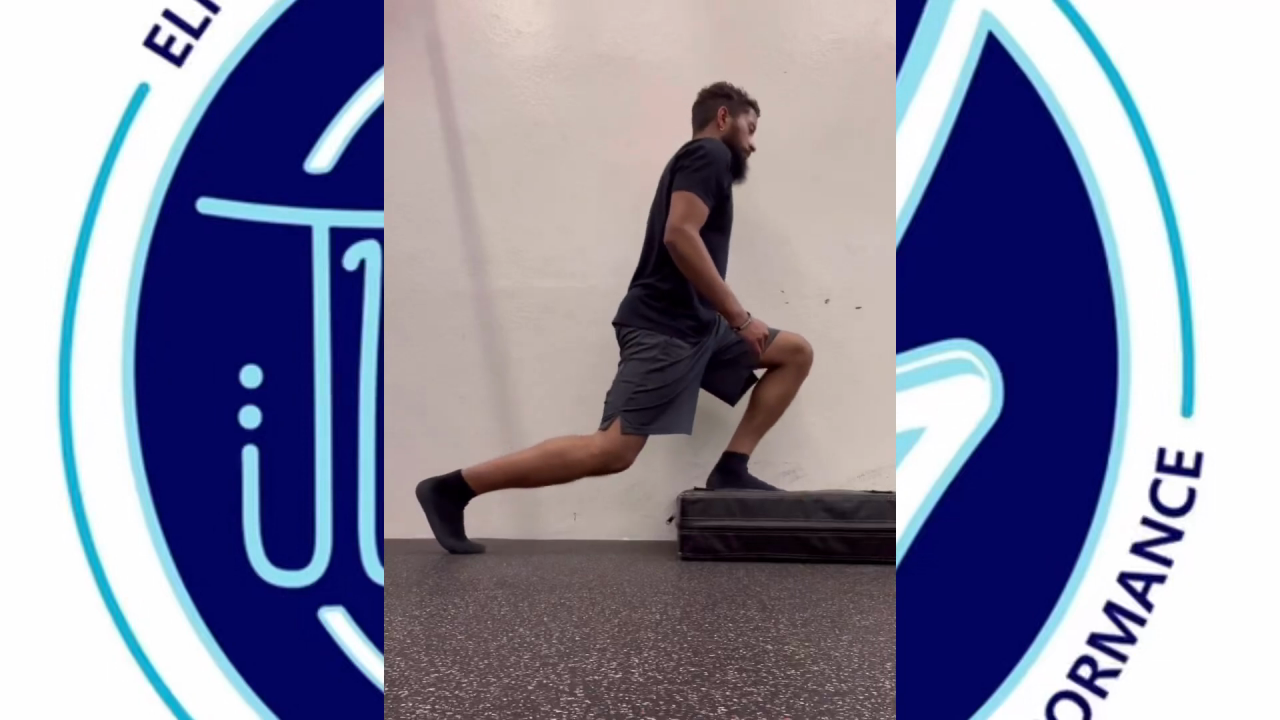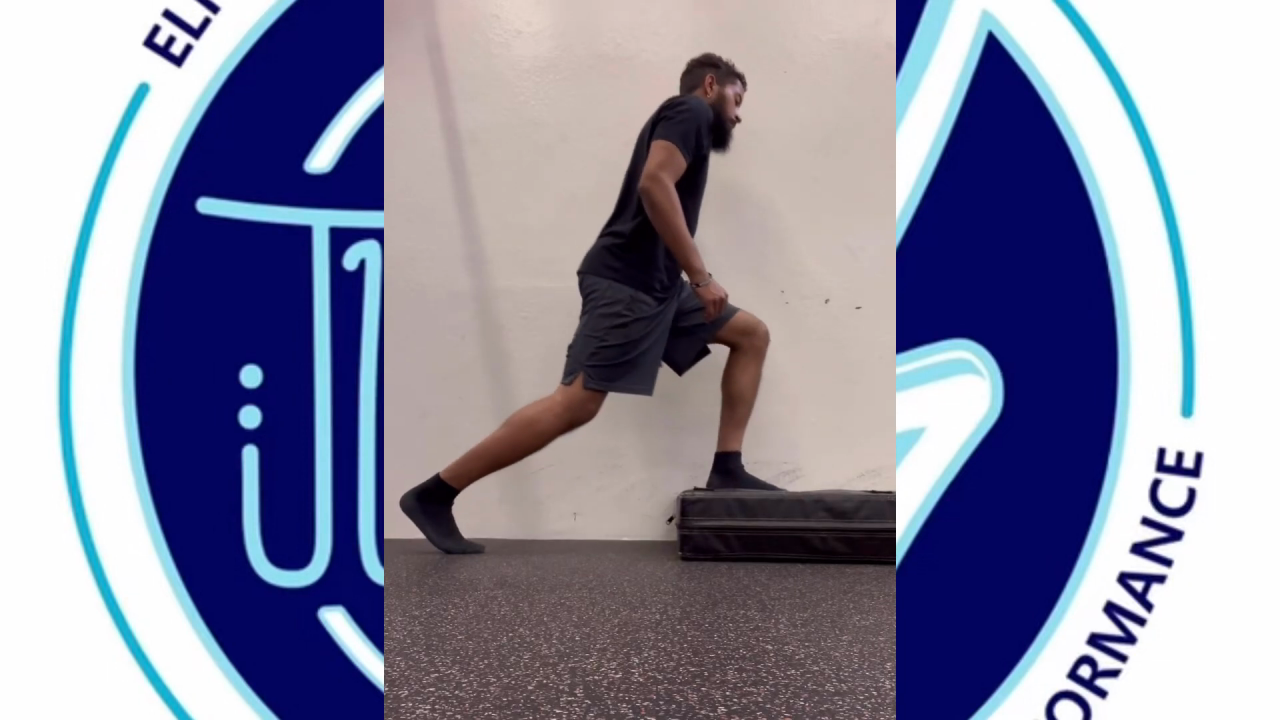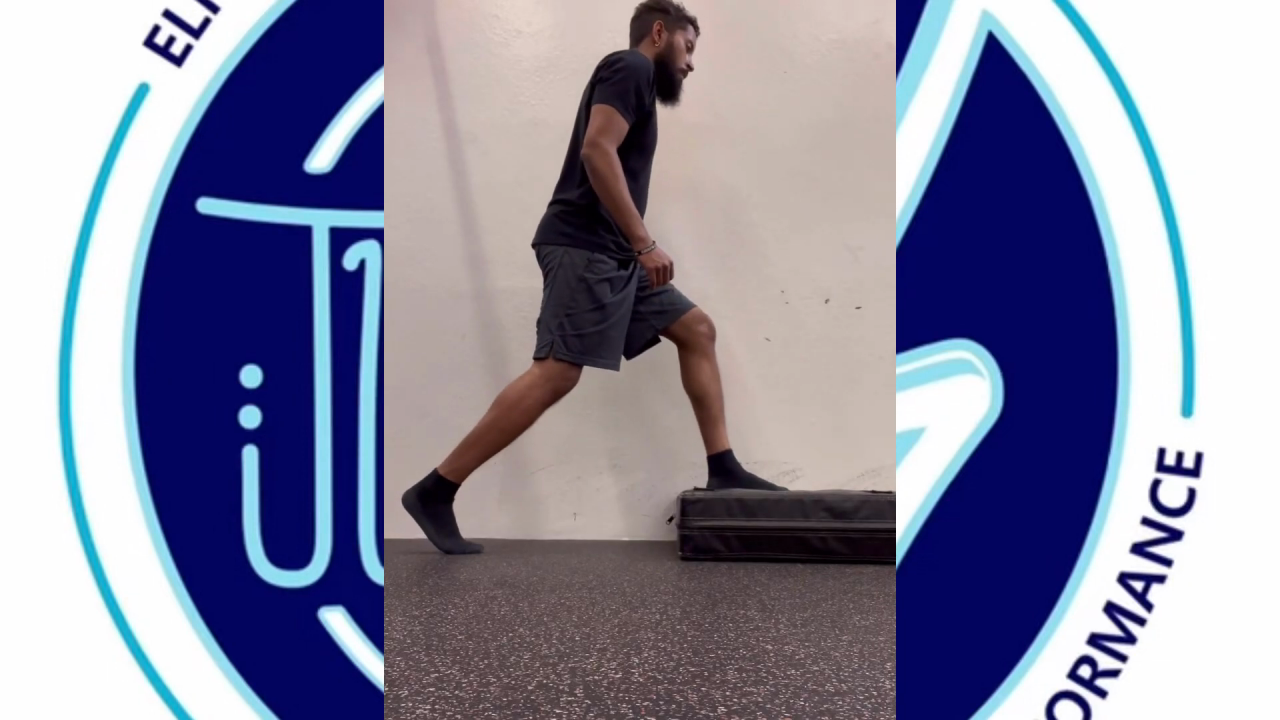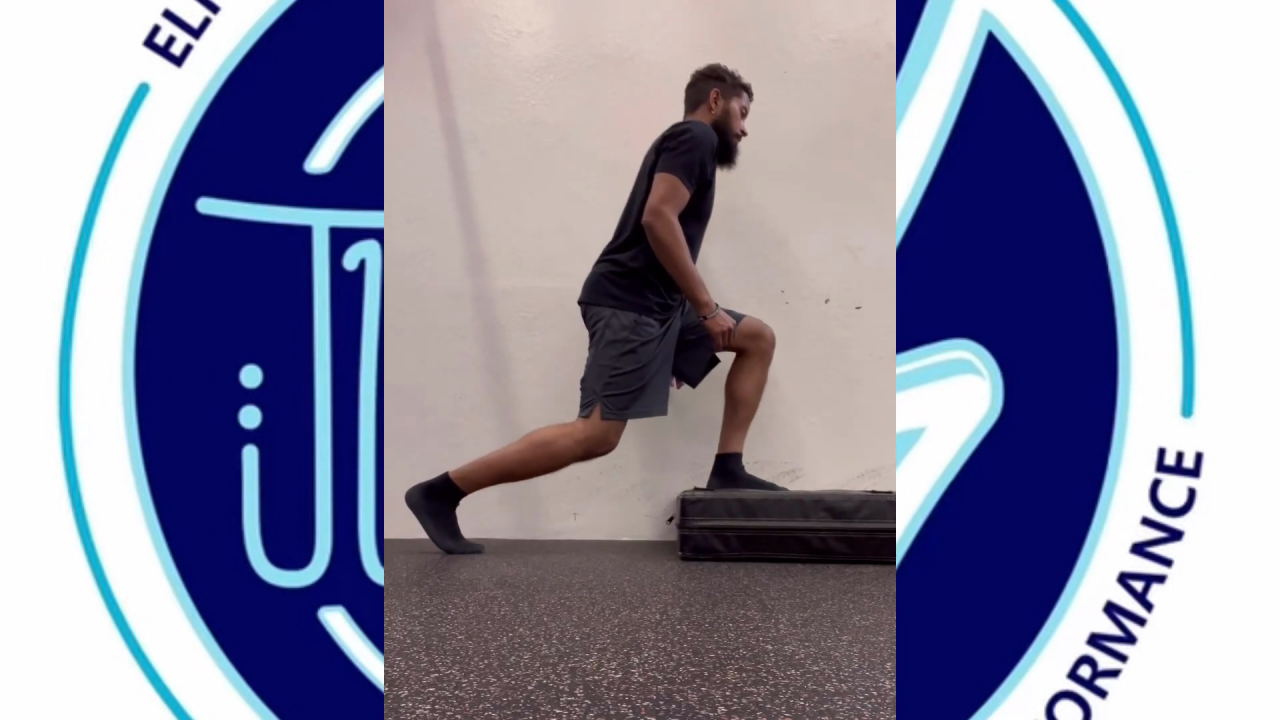
dt=1s
person 1, frame 1
left shoulder: (700, 162)
right shoulder: (708, 154)
right elbow: (680, 236)
right wrist: (739, 316)
left hip: (693, 323)
right hip: (665, 327)
left knee: (796, 352)
right knee: (612, 451)
left ankle: (732, 469)
right ankle: (451, 489)
person 1, frame 2
left shoulder: (684, 123)
right shoulder: (690, 109)
right elbow: (655, 185)
right wrist: (702, 275)
left hip: (657, 283)
right hip: (628, 281)
left knee: (752, 333)
right knee: (576, 403)
left ankle: (726, 469)
right ankle: (434, 494)
person 1, frame 3
left shoulder: (635, 80)
right shoulder: (630, 66)
right elbow: (597, 150)
right wrist: (645, 242)
left hip: (611, 252)
right hip: (584, 245)
left knee: (697, 330)
right knee: (556, 373)
left ankle: (723, 469)
right ankle: (434, 491)
person 1, frame 4
left shoulder: (687, 145)
right shoulder: (695, 137)
right elbow: (658, 218)
left wrist: (670, 347)
right wrist: (707, 307)
left hip: (656, 303)
right hip: (630, 303)
left knee: (759, 338)
right knee: (596, 435)
left ankle: (727, 470)
right ankle: (441, 492)
